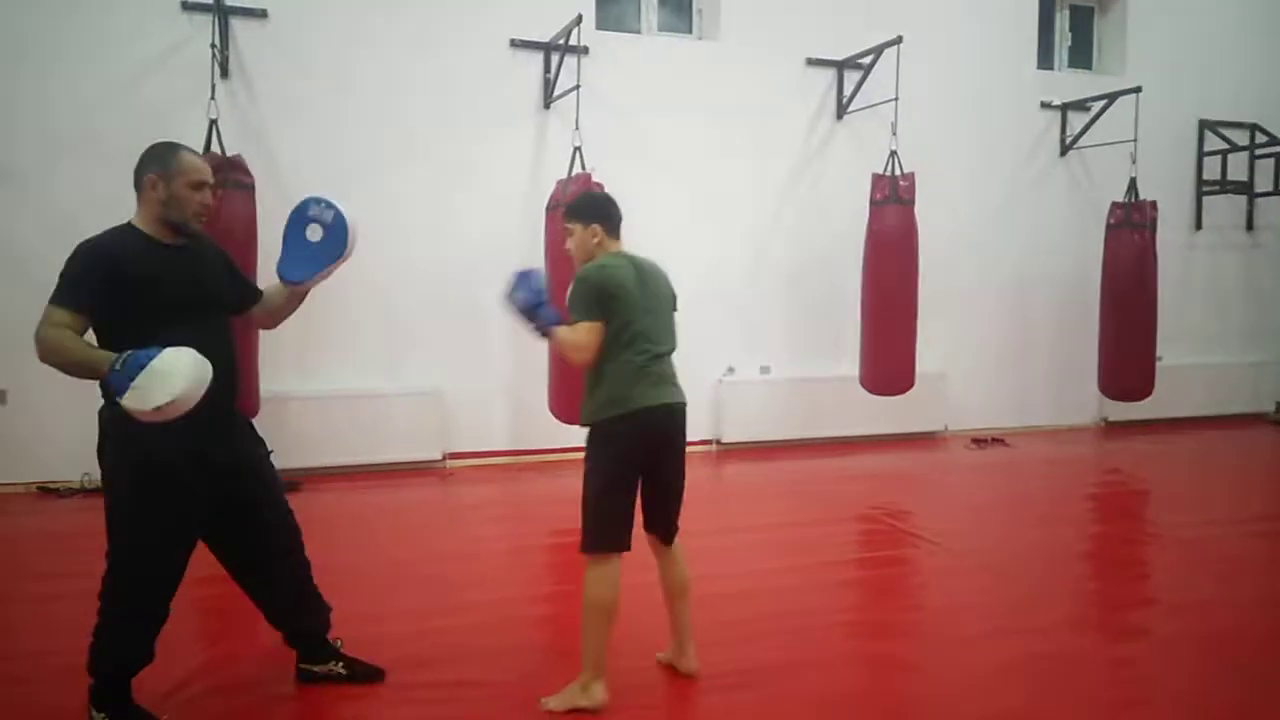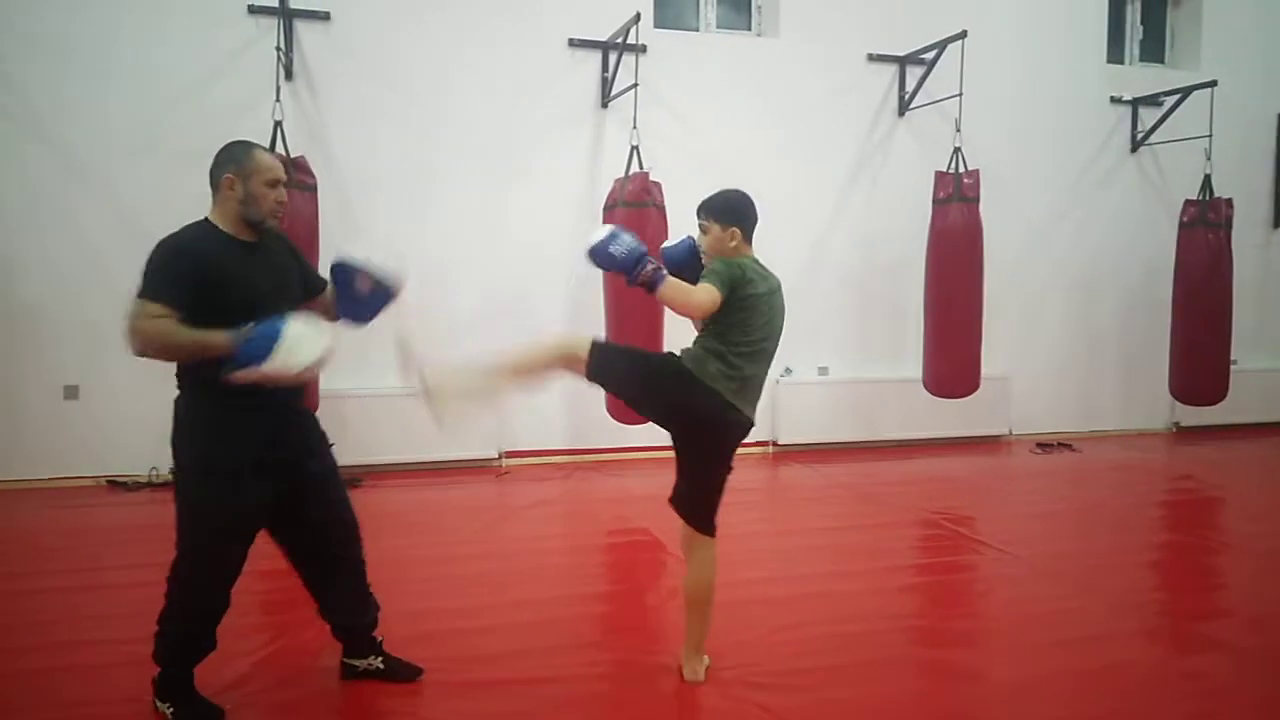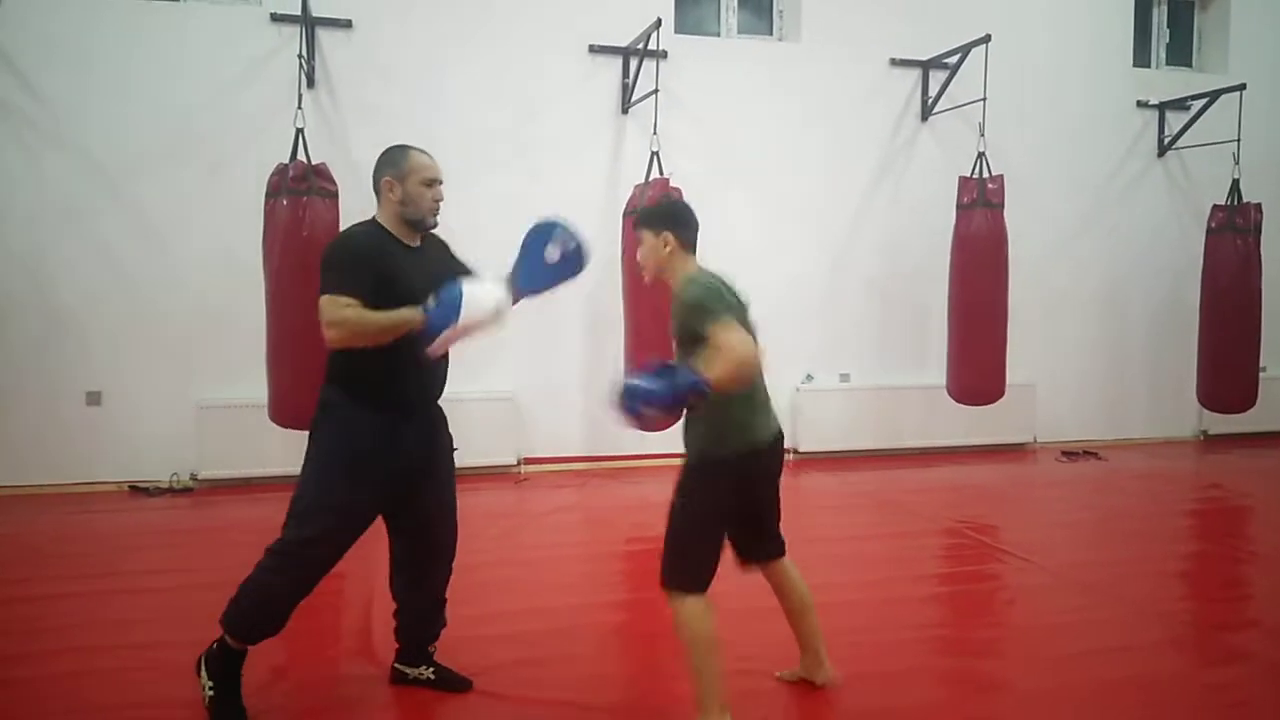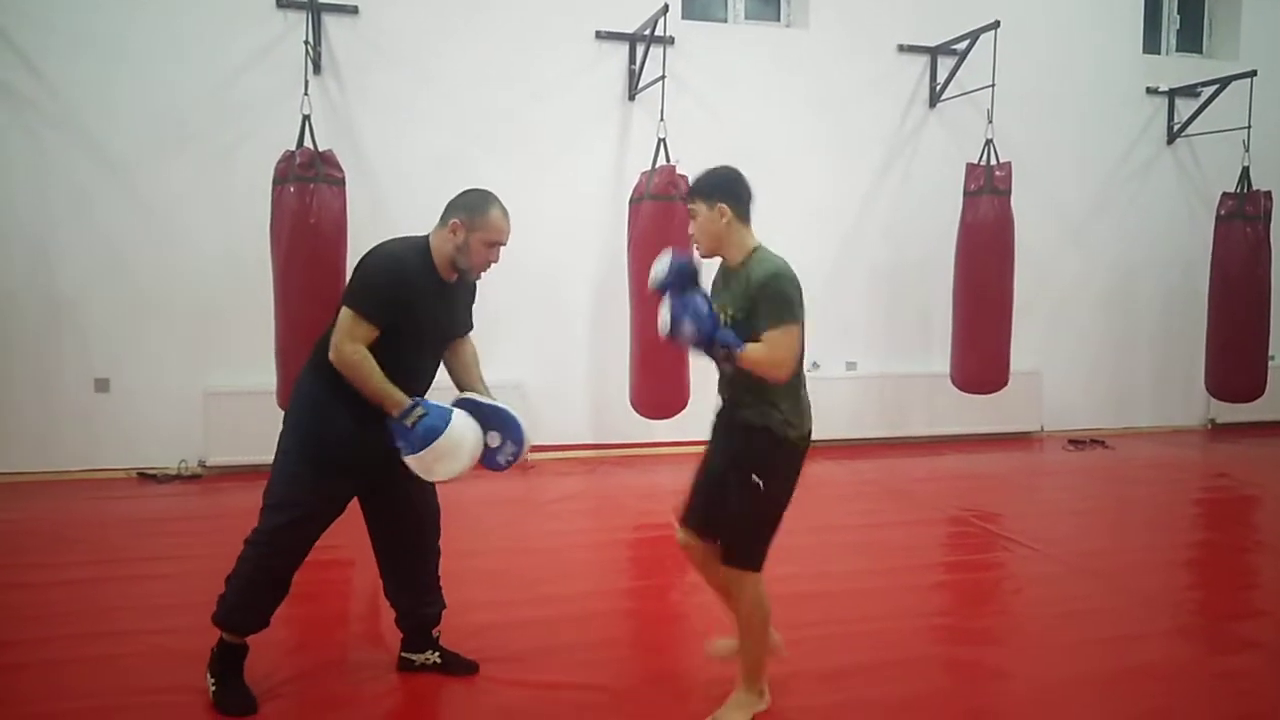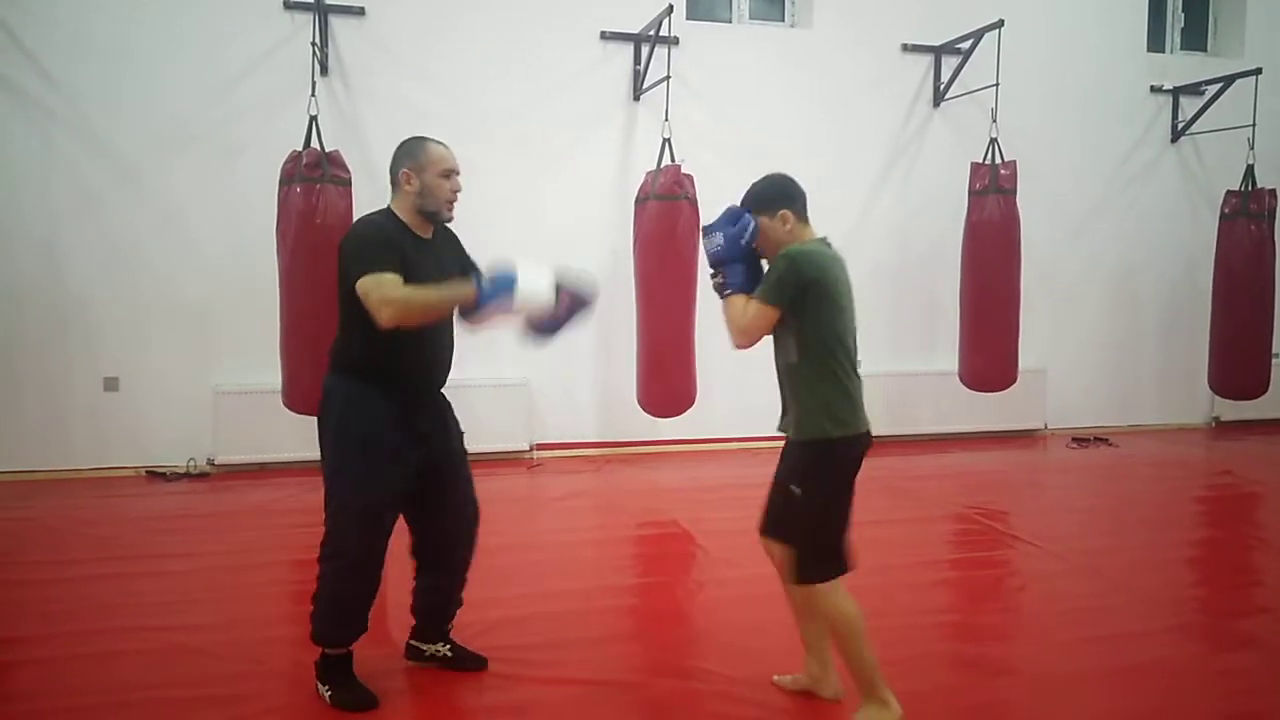
dt=1s
person 1, frame 1
left shoulder: (208, 255)
right shoulder: (104, 255)
left elbow: (264, 313)
right elbow: (51, 339)
right wrist: (114, 366)
left hip: (224, 434)
right hip: (148, 445)
left knee: (275, 541)
right knee: (142, 572)
left ankle: (317, 653)
person 1, frame 2
left shoulder: (277, 249)
right shoulder: (185, 251)
left elbow: (328, 302)
right elbow: (144, 333)
right wrist: (234, 342)
left hip: (289, 423)
right hip: (220, 435)
left knee: (334, 533)
right knee: (208, 561)
left ankle: (360, 648)
person 1, frame 3
left shoulder: (434, 249)
right shoulder: (355, 248)
right elbow: (337, 328)
right wrist: (421, 314)
left hip: (422, 424)
right hip: (357, 427)
left knee: (432, 542)
right knee: (310, 543)
left ankle: (414, 656)
right ankle: (223, 659)
person 1, frame 4
left shoulder: (462, 280)
right shoulder: (391, 266)
left elbow: (456, 340)
right elbow: (344, 350)
left wrist: (481, 402)
right wrist: (405, 408)
left hip: (393, 420)
right hip: (329, 416)
left knee: (415, 528)
right knee: (284, 533)
left ankle: (419, 642)
right ankle: (227, 655)
person 1, frame 5
left shoulder: (444, 241)
right shoulder: (370, 237)
left elbow: (483, 295)
right elbow: (389, 308)
right wrist: (476, 292)
left hip: (425, 406)
right hip: (363, 408)
left knee: (454, 521)
right knee: (357, 538)
left ankle: (431, 634)
right ankle: (333, 661)
person 2, frame 1
left shoulder: (594, 277)
right shoulder: (655, 274)
left elbow: (581, 352)
left wrist: (542, 315)
left hip: (620, 423)
right hip: (669, 413)
left knee: (602, 553)
right knee: (663, 539)
left ankle: (591, 684)
right ankle: (683, 650)
person 2, frame 2
left shoulder: (730, 268)
right shoulder: (773, 286)
left elbow: (697, 306)
left wrist: (646, 271)
right wrist: (689, 268)
left hip: (689, 389)
right hip: (729, 417)
left knee: (567, 353)
right knee: (699, 534)
left ankle: (457, 387)
right ankle: (694, 657)
person 2, frame 3
left shoulder: (697, 294)
right shoulder: (705, 286)
left elbow: (742, 356)
left wrist: (672, 384)
right wrist: (672, 383)
left hip: (721, 455)
right hip: (758, 442)
left knee: (682, 587)
right knee: (771, 557)
right ankle: (815, 662)
person 2, frame 4
left shoulder: (771, 276)
right shoulder: (730, 270)
left elbow: (780, 365)
right elbow: (730, 330)
left wrist: (713, 335)
right wrist: (687, 295)
left hip: (773, 437)
right hip: (738, 421)
left knee: (741, 567)
right knee: (695, 541)
right ankle: (758, 636)
person 2, frame 5
left shoulder: (796, 262)
right shoulder: (820, 258)
left elbow: (744, 333)
right elbow: (776, 318)
left wrist: (731, 272)
right wrist: (741, 271)
left hip: (824, 439)
right hip: (817, 430)
left knee: (817, 579)
right knee: (780, 545)
right ankle: (820, 671)
